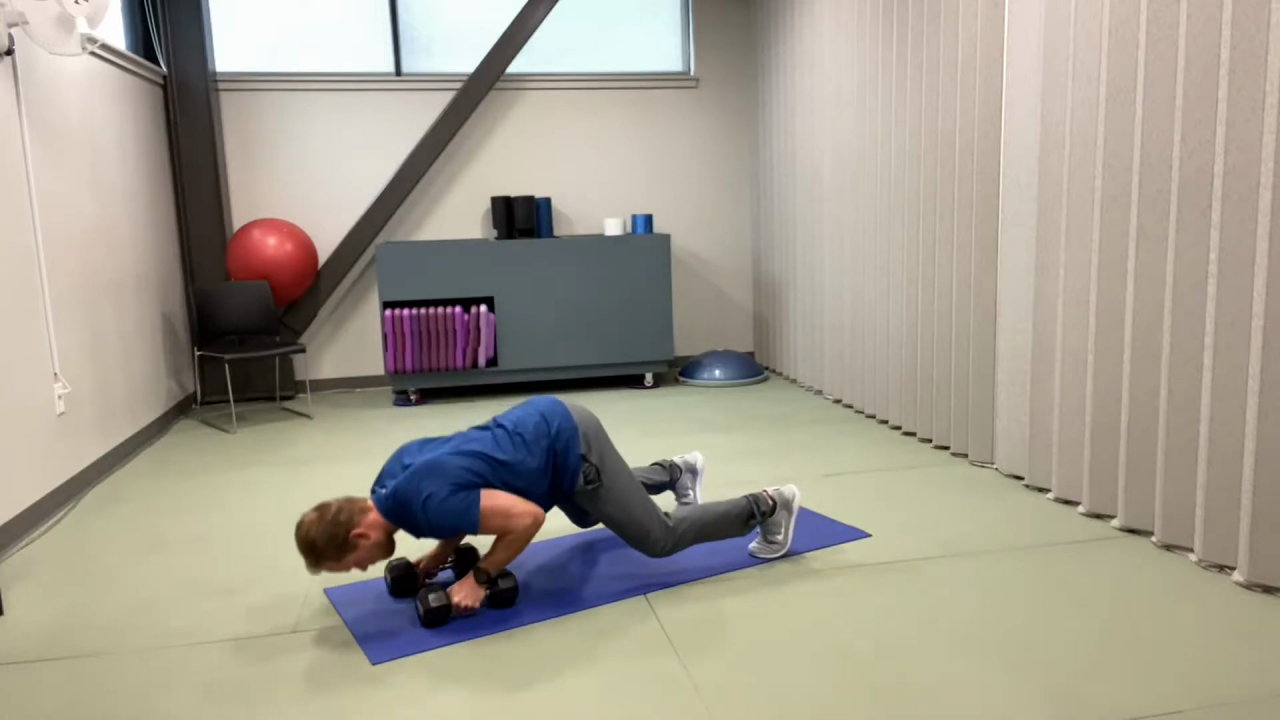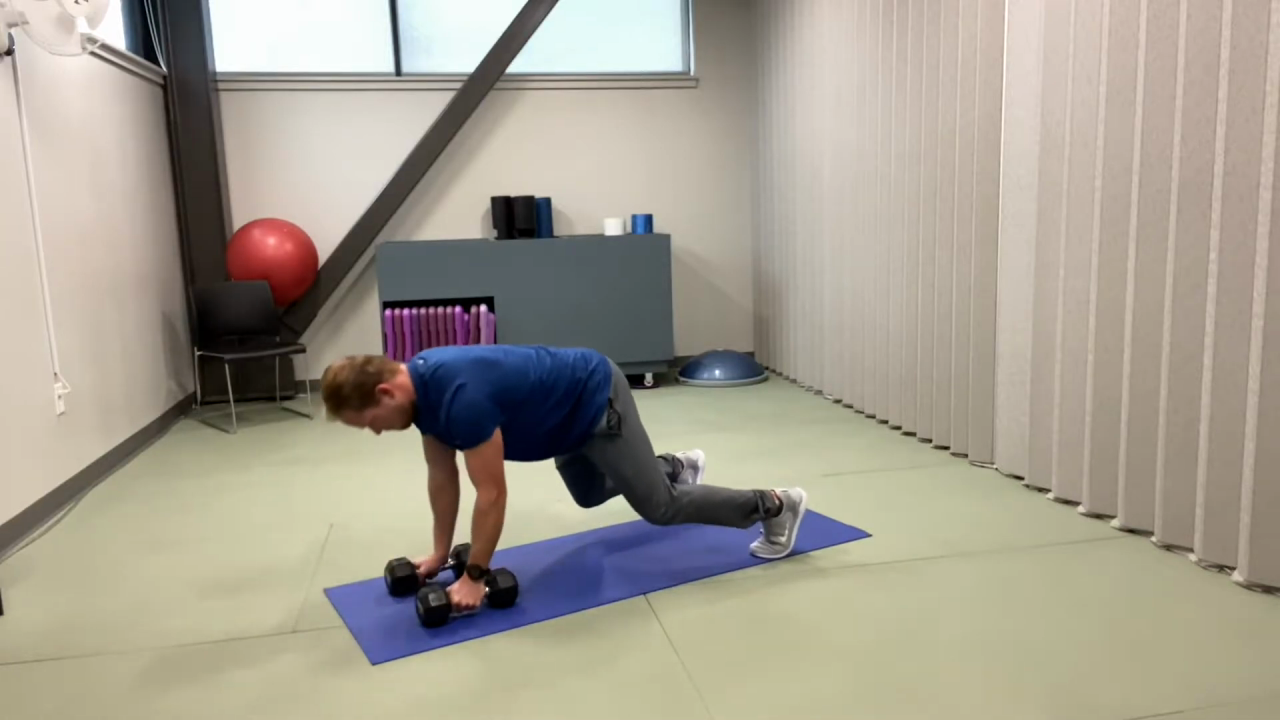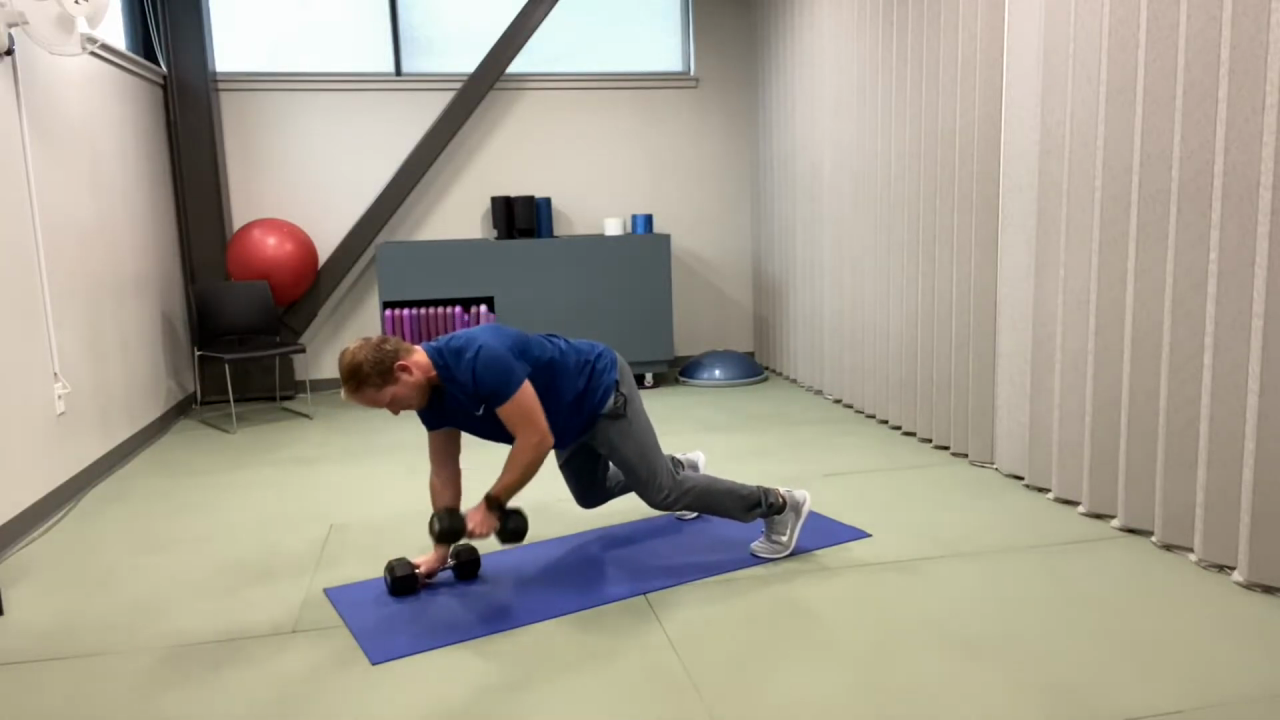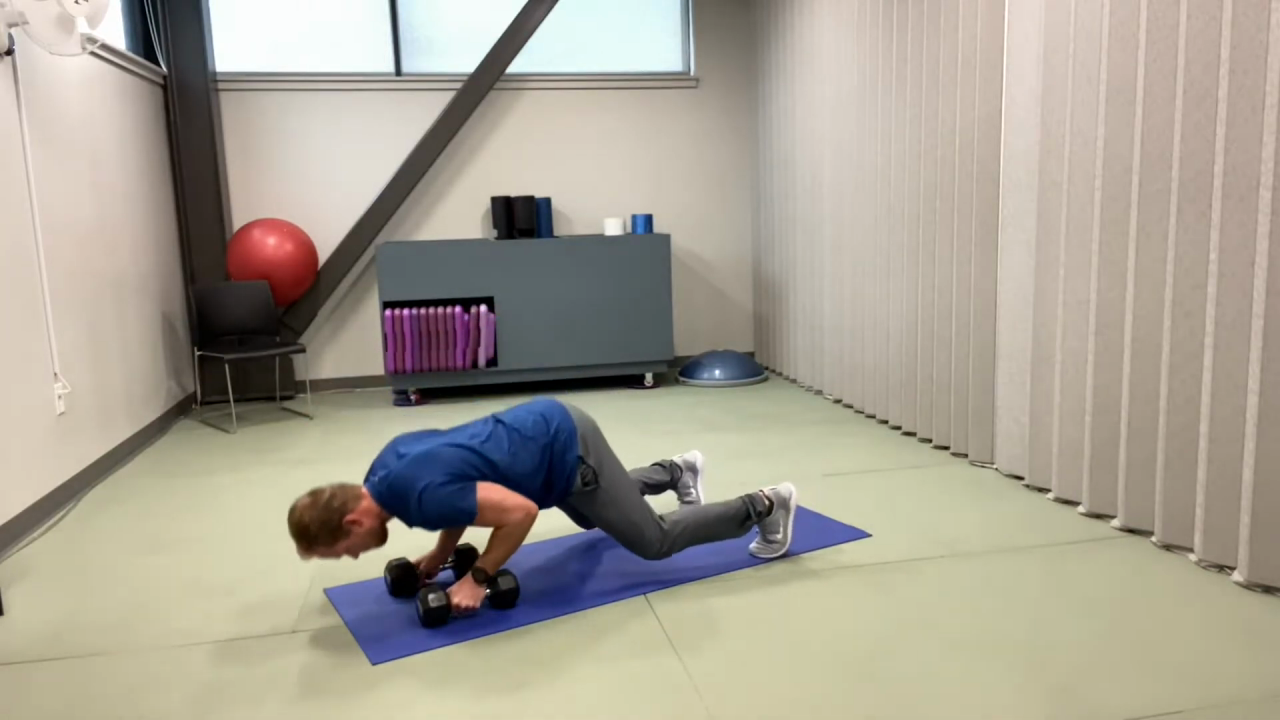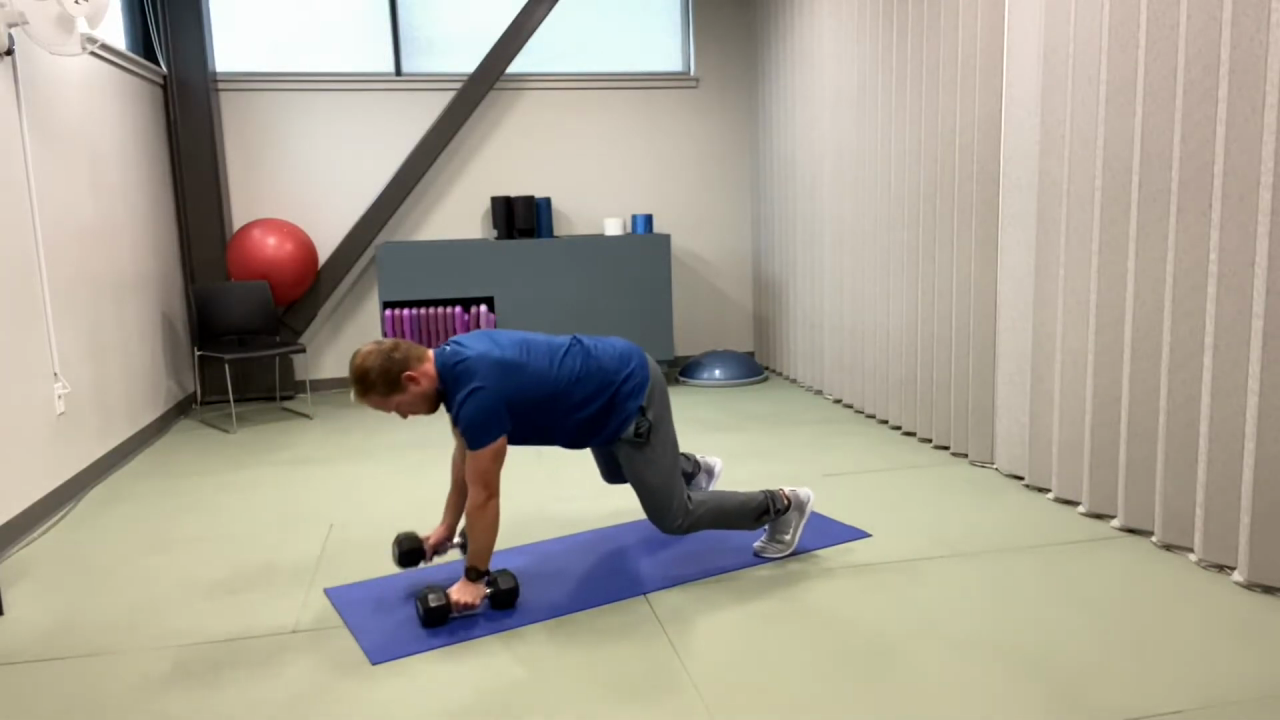
dt=1s
person 1, frame 1
left shoulder: (427, 504)
right shoulder: (392, 483)
left elbow: (527, 517)
left wrist: (478, 578)
right wrist: (440, 555)
left hip: (570, 446)
right hip: (550, 424)
left knee: (658, 536)
right knee: (588, 516)
left ankle: (768, 505)
right ankle: (677, 471)
person 1, frame 2
left shoulder: (459, 395)
right shoulder: (421, 382)
left elbow: (493, 494)
right elbow: (441, 474)
left wrist: (474, 576)
right wrist: (439, 552)
left hip: (595, 398)
right hip: (571, 404)
left knee: (659, 504)
right knee: (592, 494)
left ankle: (774, 505)
right ankle: (675, 465)
person 1, frame 3
left shoulder: (481, 356)
right shoulder: (432, 390)
left elbow: (537, 440)
right elbow: (445, 474)
left wrist: (491, 507)
right wrist: (440, 551)
left hip: (600, 389)
right hip: (572, 414)
left knee: (660, 491)
right knee: (593, 494)
left ankle: (778, 504)
right ankle: (681, 464)
person 1, frame 4
left shoulder: (423, 495)
right shoulder: (387, 470)
left elbow: (520, 513)
left wrist: (477, 579)
right wrist: (440, 556)
left hip: (568, 449)
right hip: (548, 427)
left knee: (654, 539)
right knee: (593, 515)
left ankle: (765, 506)
right ankle: (677, 470)
person 1, frame 5
left shoulder: (477, 391)
right shoulder: (451, 361)
left elbow: (484, 495)
right elbow: (466, 453)
left wrist: (474, 577)
right wrist: (446, 528)
left hip: (630, 396)
right hip: (612, 379)
left knee: (673, 515)
right knee: (617, 473)
left ankle: (781, 505)
right ankle: (694, 468)
